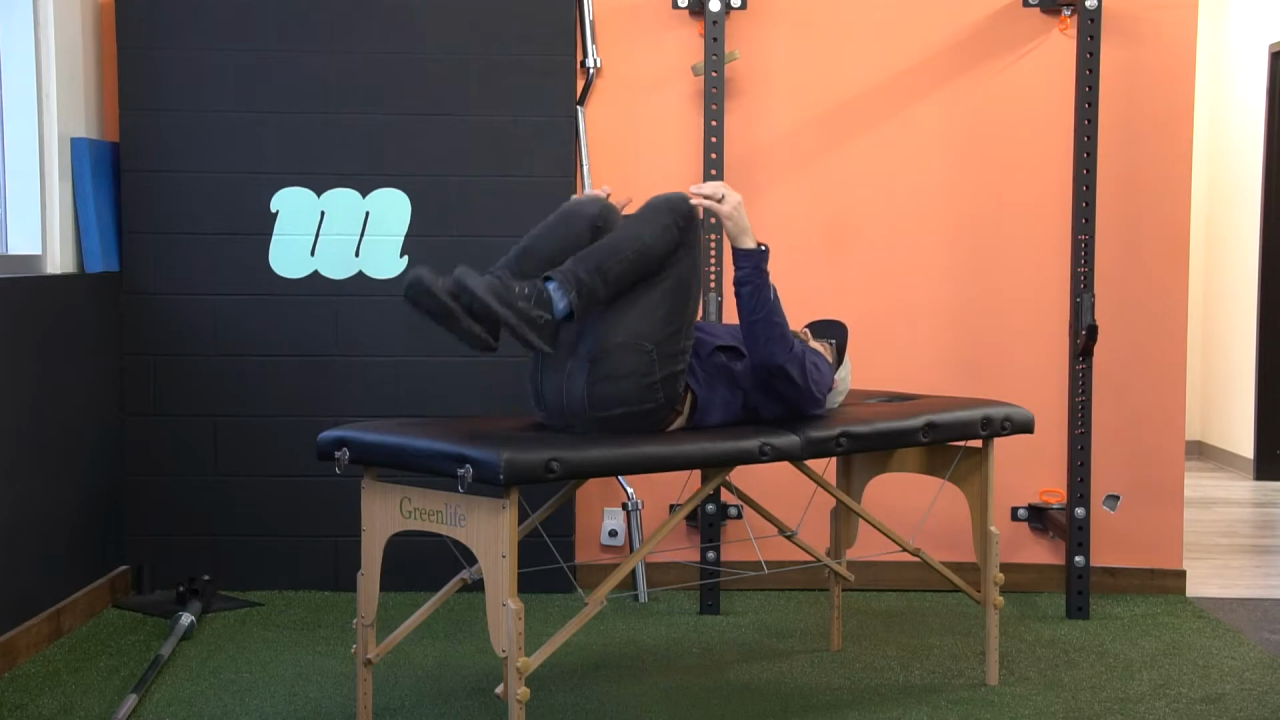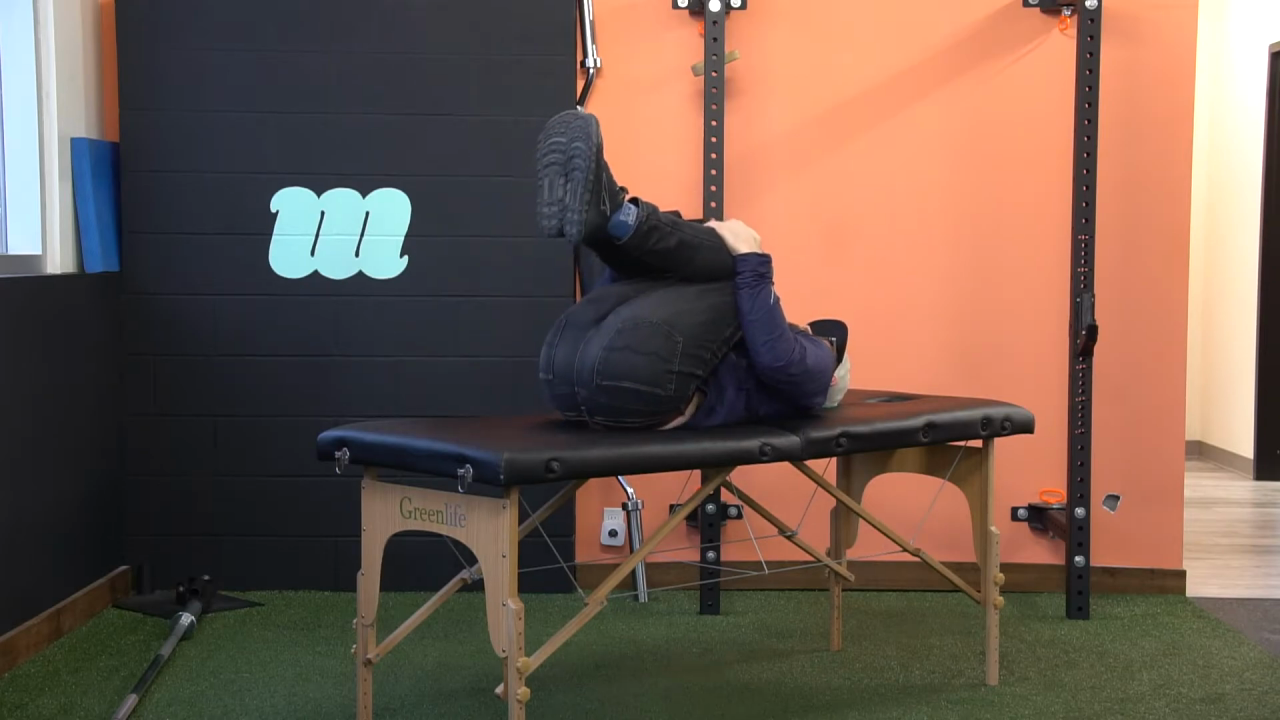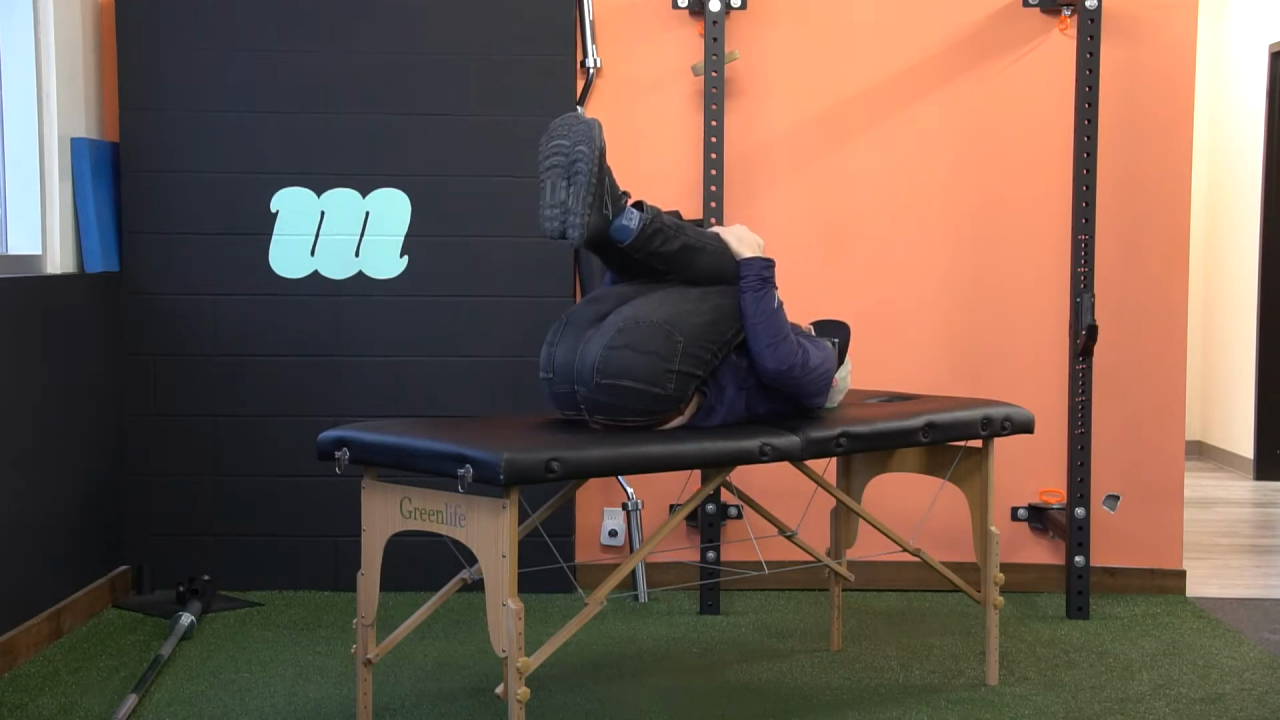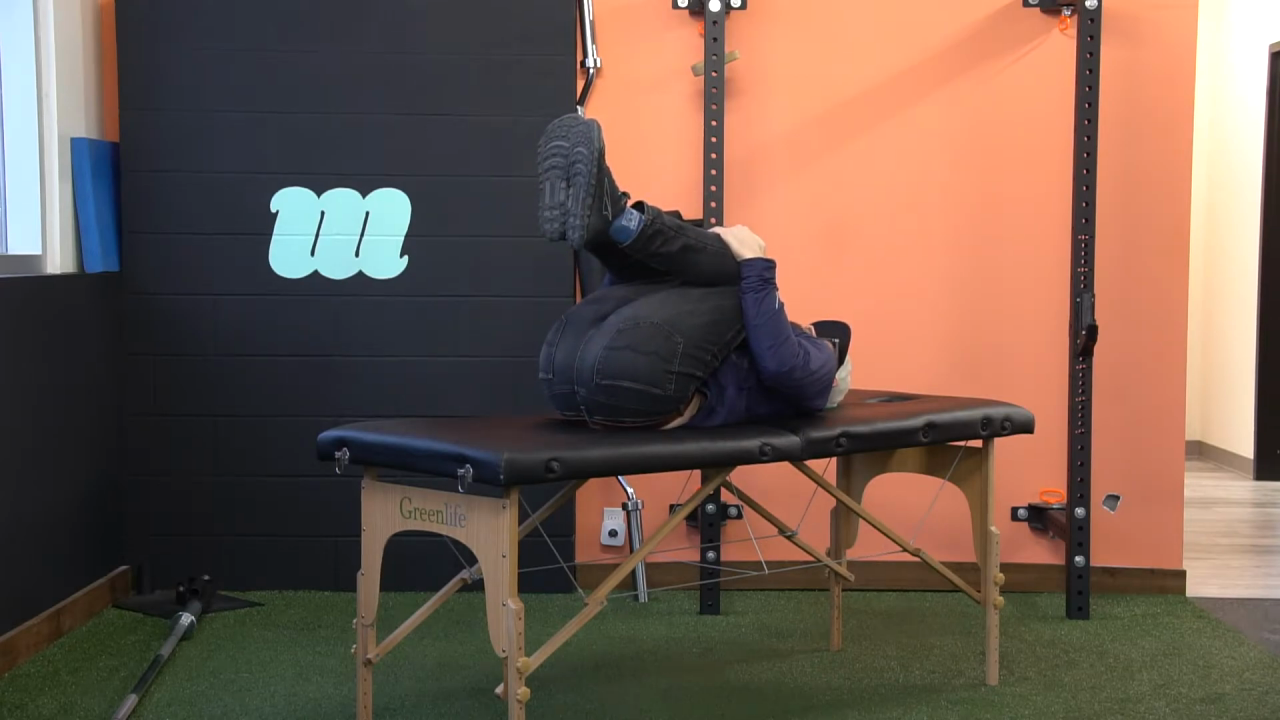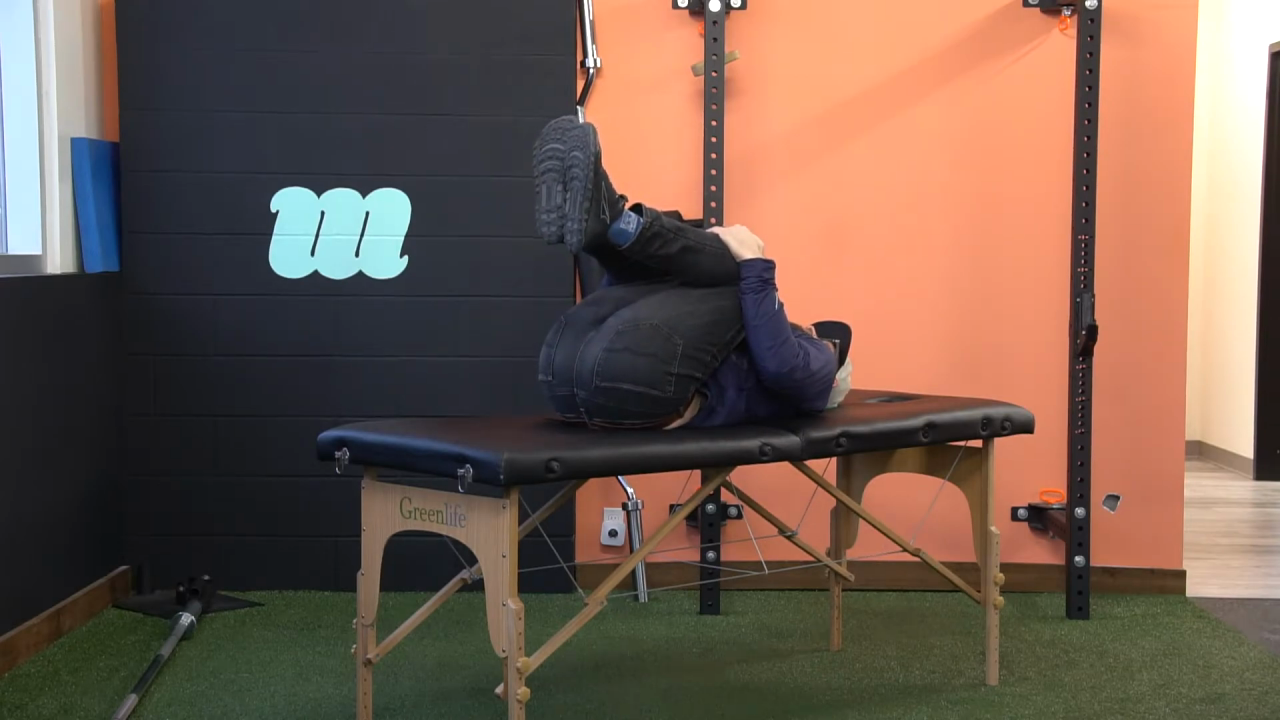
dt=1s
person 1, frame 1
left shoulder: (806, 378)
right shoulder: (729, 345)
left elbow: (771, 349)
left wrist: (746, 245)
right wrist: (593, 226)
left hip: (634, 391)
right hip: (566, 383)
left knee: (674, 210)
right knee: (593, 214)
left ankle: (541, 309)
right ankle: (481, 307)
person 1, frame 2
left shoulder: (812, 366)
right shoulder: (734, 348)
left elbow: (776, 358)
left wrist: (751, 260)
left hip: (639, 380)
left knee: (738, 263)
left ankle: (610, 211)
right ankle: (599, 212)
person 1, frame 3
left shoulder: (816, 362)
right shoulder: (736, 348)
left elbow: (778, 362)
left wrist: (753, 264)
left knee: (739, 269)
left ankle: (613, 215)
right ankle: (603, 218)
person 1, frame 4
left shoulder: (816, 364)
right shoulder: (734, 347)
left elbow: (779, 364)
left wrist: (754, 265)
left knee: (740, 271)
left ankle: (613, 216)
right ankle: (602, 218)
person 1, frame 5
left shoulder: (816, 365)
right shoulder: (738, 346)
left elbow: (780, 365)
left wrist: (754, 265)
left knee: (740, 269)
left ankle: (611, 219)
